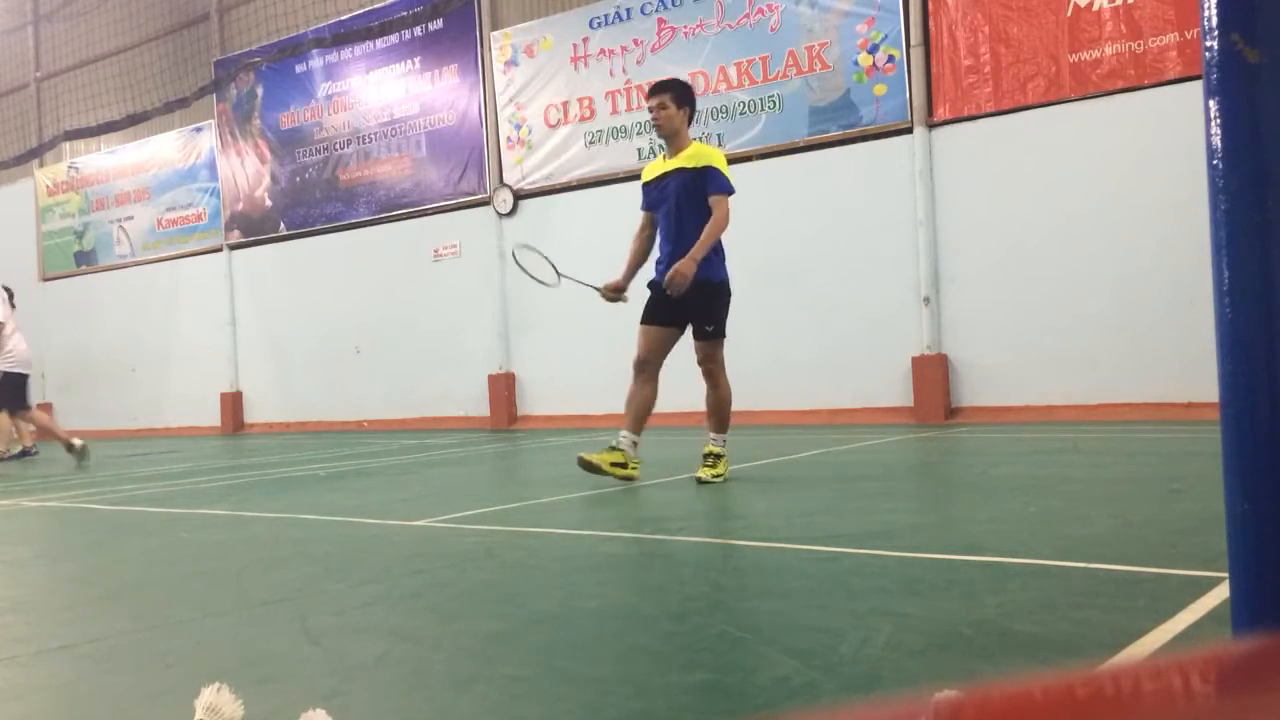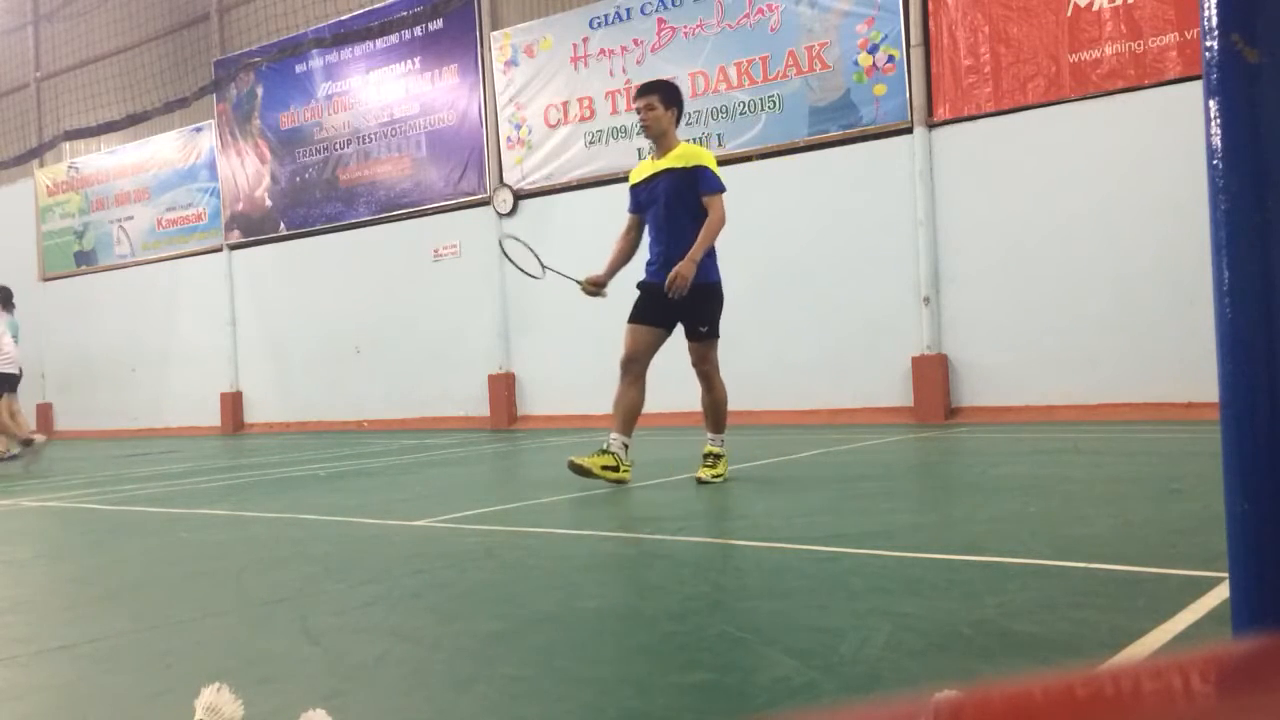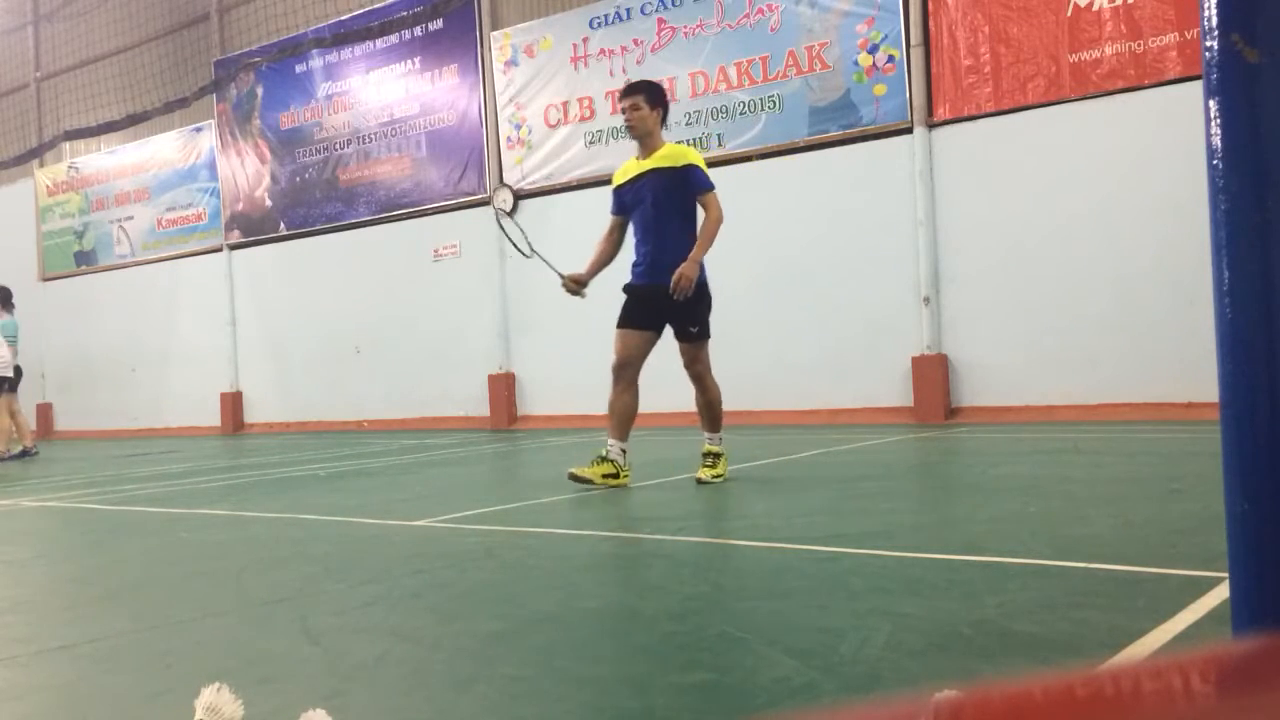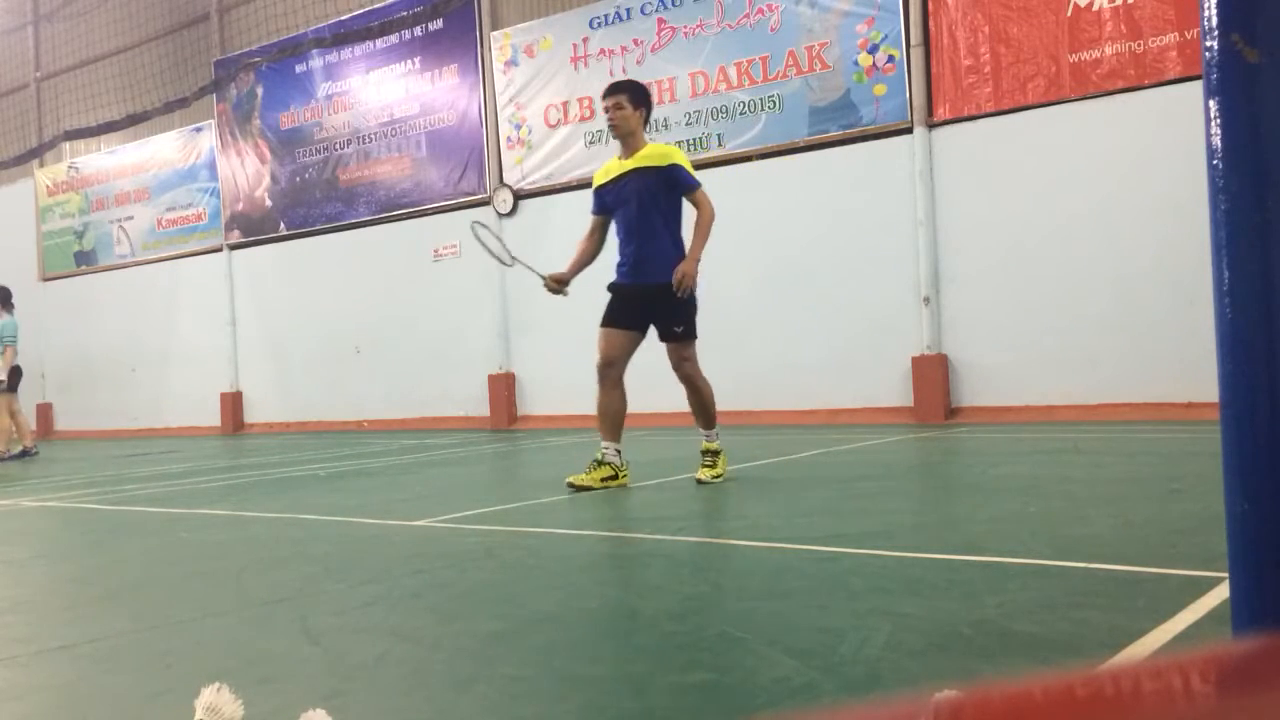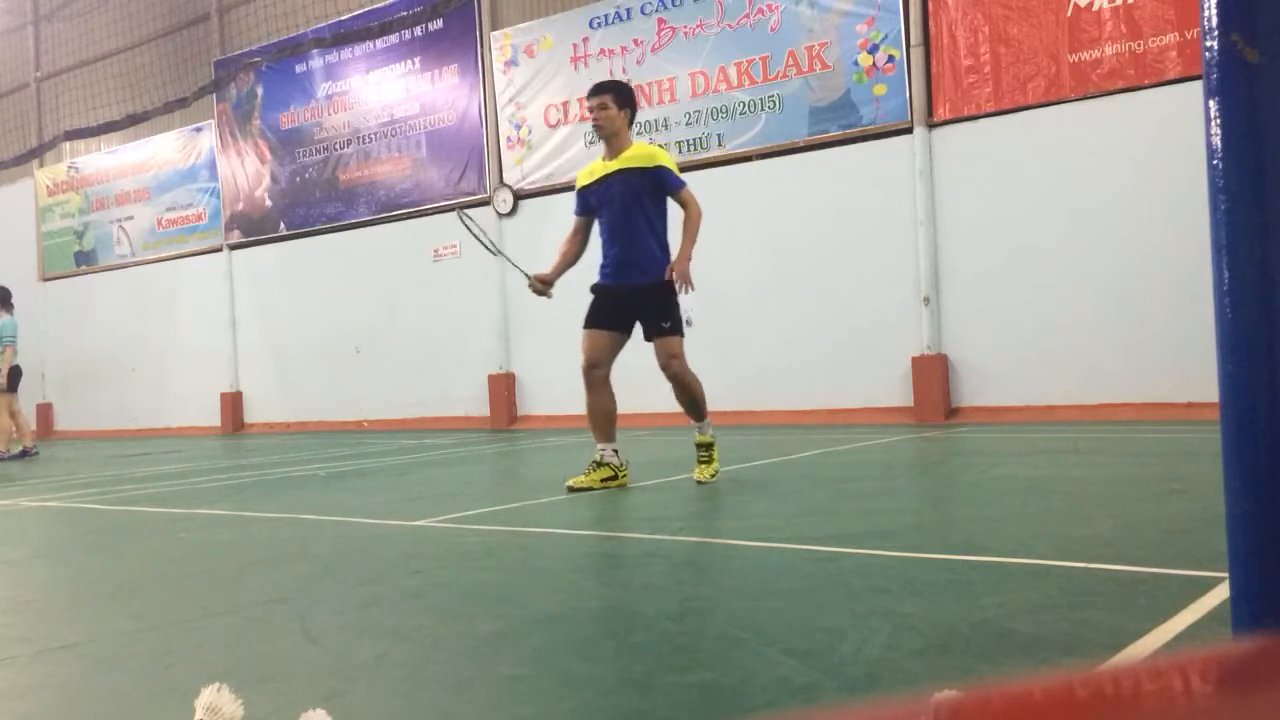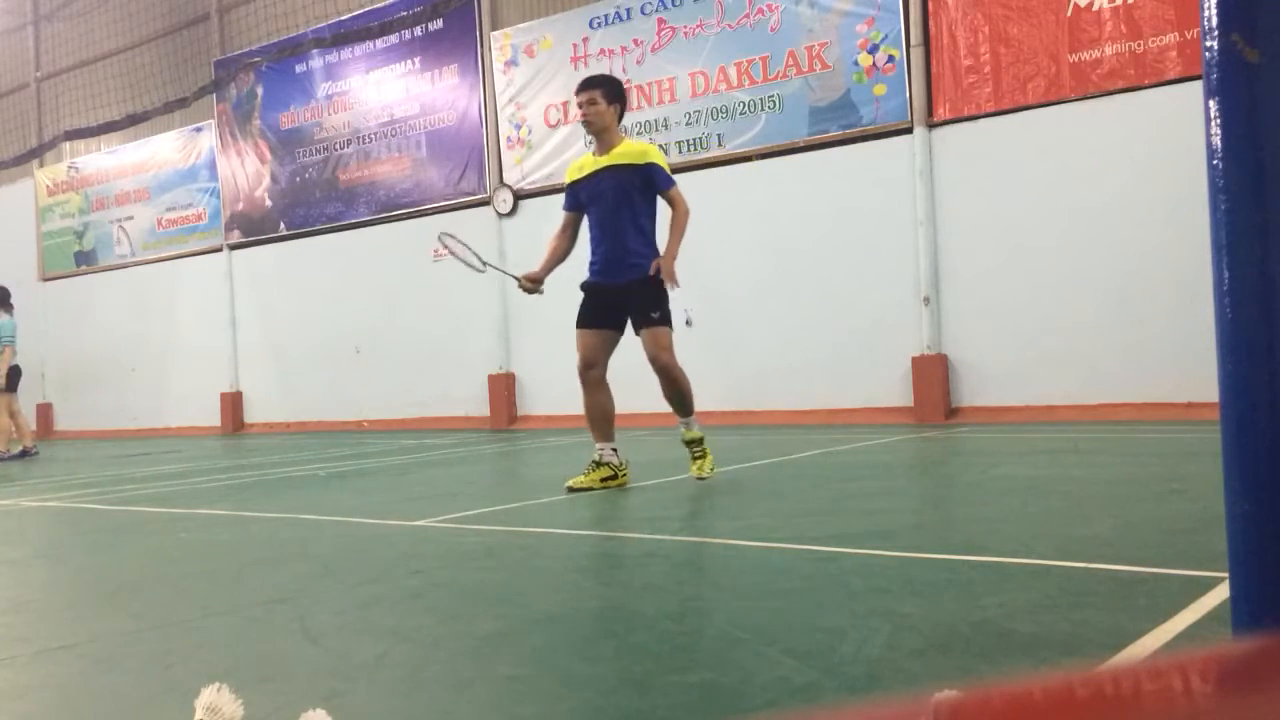
dt=0.1s
person 1, frame 1
left shoulder: (708, 159)
right shoulder: (651, 172)
left elbow: (721, 216)
left wrist: (692, 260)
right wrist: (624, 278)
left hip: (706, 282)
right hip: (664, 282)
left knee: (710, 365)
right knee: (644, 364)
left ankle: (716, 451)
right ankle: (624, 452)
person 1, frame 2
left shoulder: (696, 159)
right shoulder: (639, 173)
left elbow: (717, 214)
right elbow: (632, 233)
left wrist: (690, 260)
right wrist: (605, 274)
left hip: (696, 282)
right hip: (655, 284)
left knee: (705, 367)
right knee: (631, 362)
left ankle: (715, 452)
right ankle: (616, 455)
person 1, frame 3
left shoulder: (683, 159)
right shoulder: (623, 176)
left elbow: (714, 213)
right elbow: (614, 234)
left wrist: (694, 261)
right wrist: (587, 274)
left hip: (684, 284)
right hip: (643, 286)
left knee: (697, 368)
right knee: (623, 368)
left ankle: (714, 451)
right ankle: (615, 460)
person 1, frame 4
left shoulder: (667, 158)
right shoulder: (604, 175)
left elbow: (705, 208)
right elbow: (595, 234)
left wrist: (692, 259)
right wrist: (569, 274)
left hip: (669, 284)
right hip: (628, 286)
left knee: (686, 369)
right knee: (608, 366)
left ankle: (712, 448)
right ankle: (611, 462)
person 1, frame 5
left shoulder: (652, 159)
right shoulder: (587, 177)
left elbow: (692, 208)
right elbow: (578, 235)
left wrist: (683, 258)
right wrist: (552, 275)
left hip: (654, 284)
right hip: (611, 287)
left knee: (673, 367)
right knee: (593, 368)
left ankle: (704, 439)
right ankle: (609, 463)
person 1, frame 6
left shoulder: (643, 156)
right shoulder: (577, 171)
left elbow: (680, 206)
right elbow: (567, 231)
left wrist: (669, 255)
right wrist: (542, 272)
left hip: (643, 279)
right hip: (600, 284)
left knee: (663, 361)
right knee: (589, 369)
left ankle: (693, 435)
right ankle: (609, 462)
